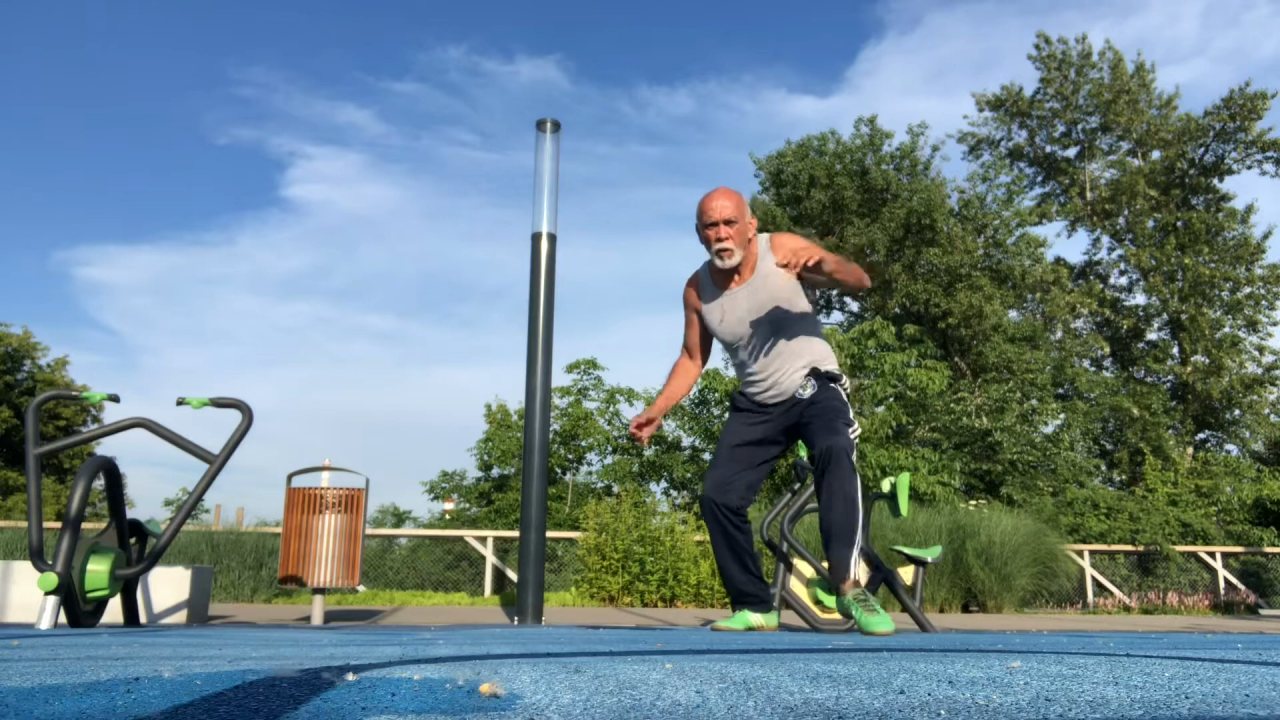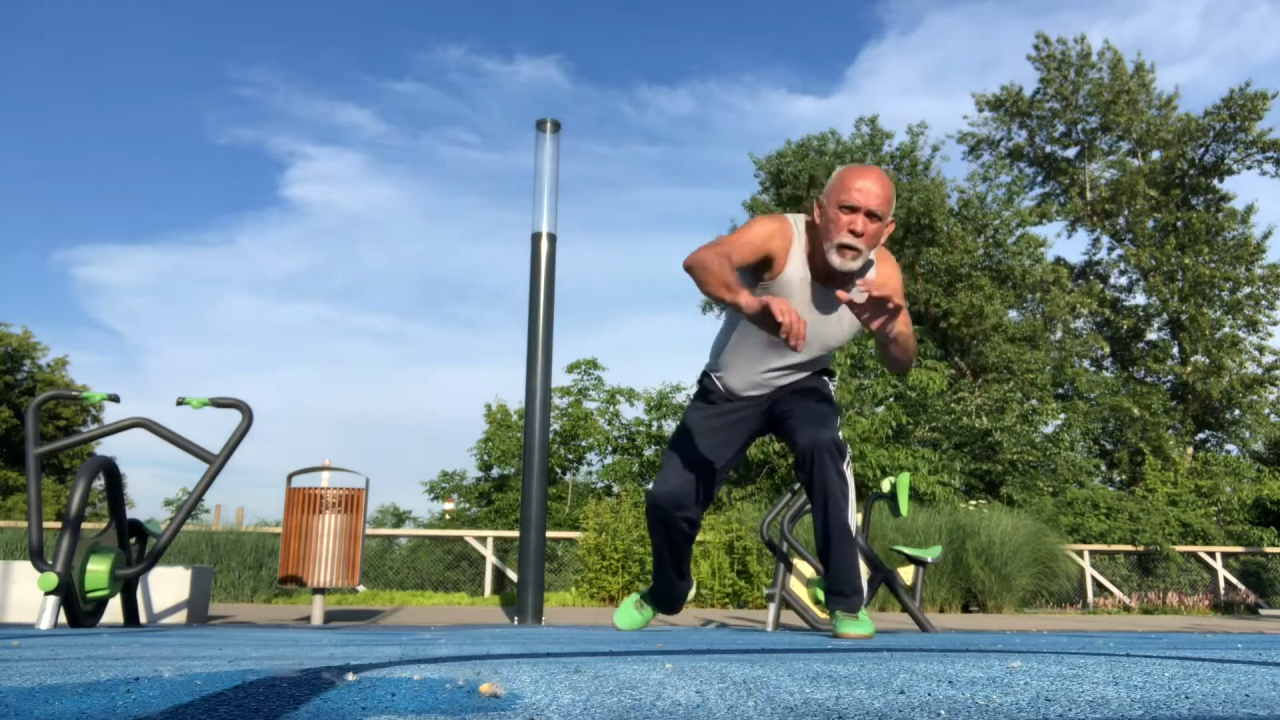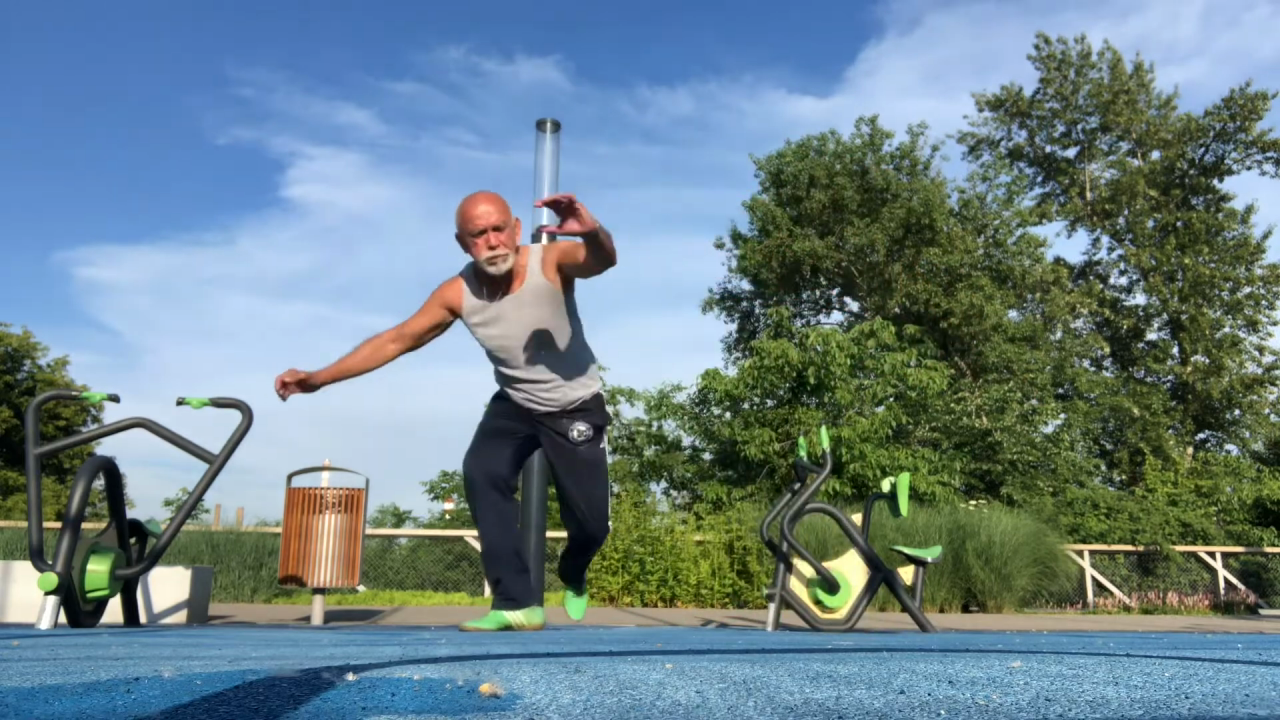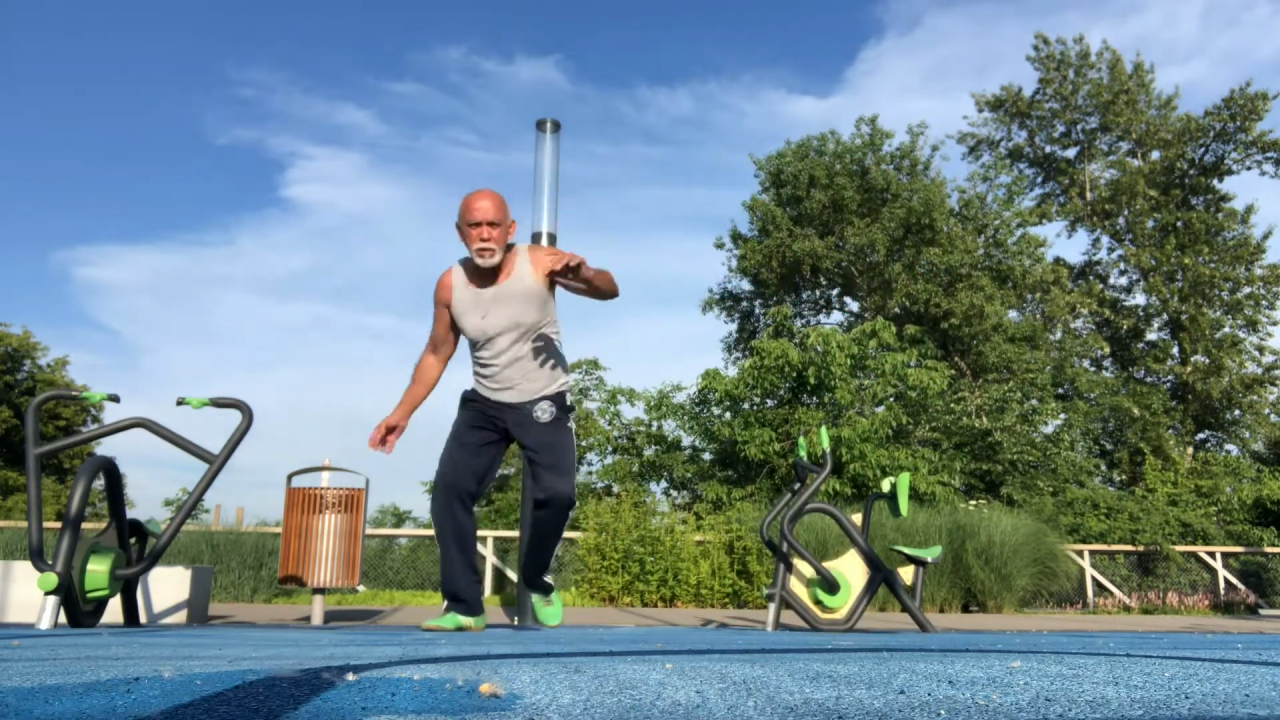
dt=1s
person 1, frame 1
left shoulder: (782, 248)
right shoulder: (697, 288)
left elbow: (859, 280)
right elbow: (692, 359)
left wrist: (822, 264)
right wrist: (657, 409)
left hip: (817, 390)
right hip: (758, 407)
left knee: (835, 454)
right knee: (717, 496)
left ankle: (849, 585)
right ankle: (755, 605)
person 1, frame 2
left shoulder: (882, 271)
right shoulder: (776, 235)
left elbow: (898, 360)
right elbow: (701, 260)
left wrist: (889, 324)
right wrist: (750, 303)
left hip: (803, 388)
right hip: (727, 392)
left knee: (825, 452)
right knee: (669, 500)
left ankle: (848, 604)
right ankle: (665, 596)
person 1, frame 3
left shoulder: (550, 261)
right shoulder: (457, 292)
left elbow: (601, 259)
right elbow: (395, 340)
left wrist: (591, 232)
right wrist: (317, 379)
left hip: (576, 408)
right hip: (515, 406)
left knee: (591, 523)
right knee: (484, 476)
left ankle: (572, 577)
right ankle: (517, 602)
person 1, frame 4
left shoulder: (538, 262)
right shoulder: (450, 284)
left elbow: (609, 290)
right elbow: (436, 355)
left wrist: (581, 272)
right wrist: (401, 413)
left hip: (542, 402)
right hip: (482, 405)
left knee: (558, 491)
right knee: (449, 490)
left ankle: (536, 583)
right ankle: (464, 606)
